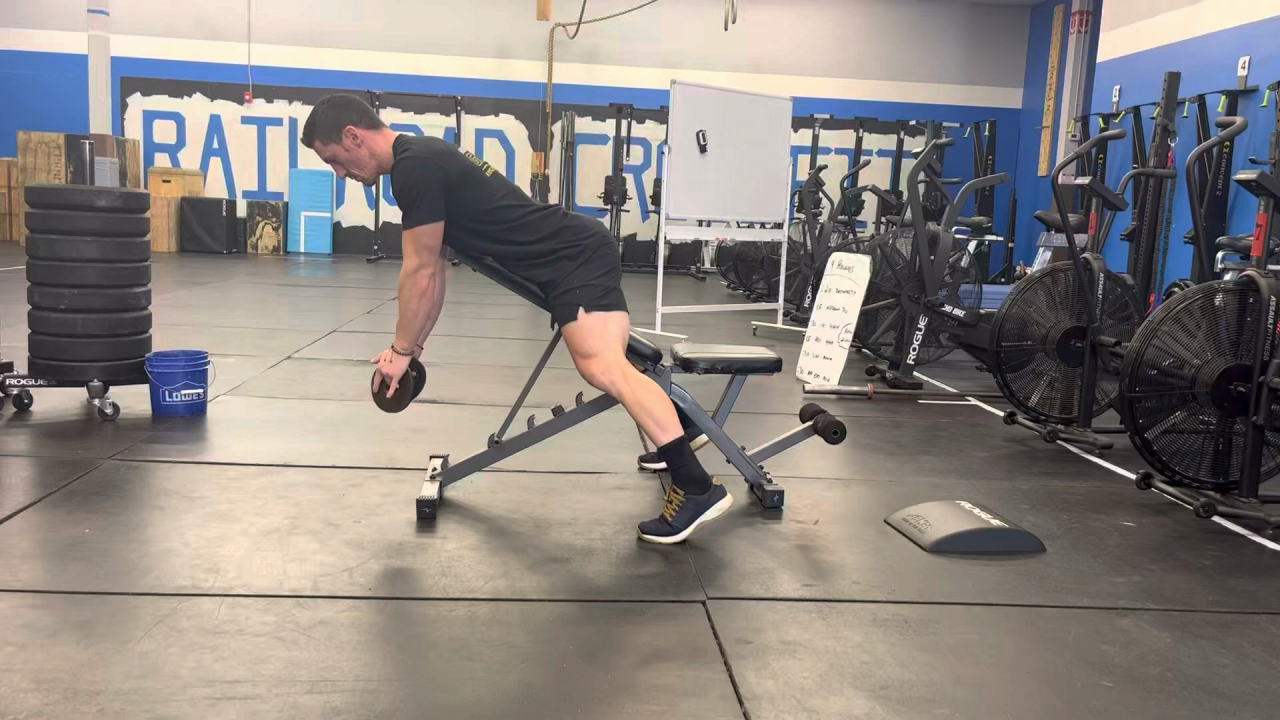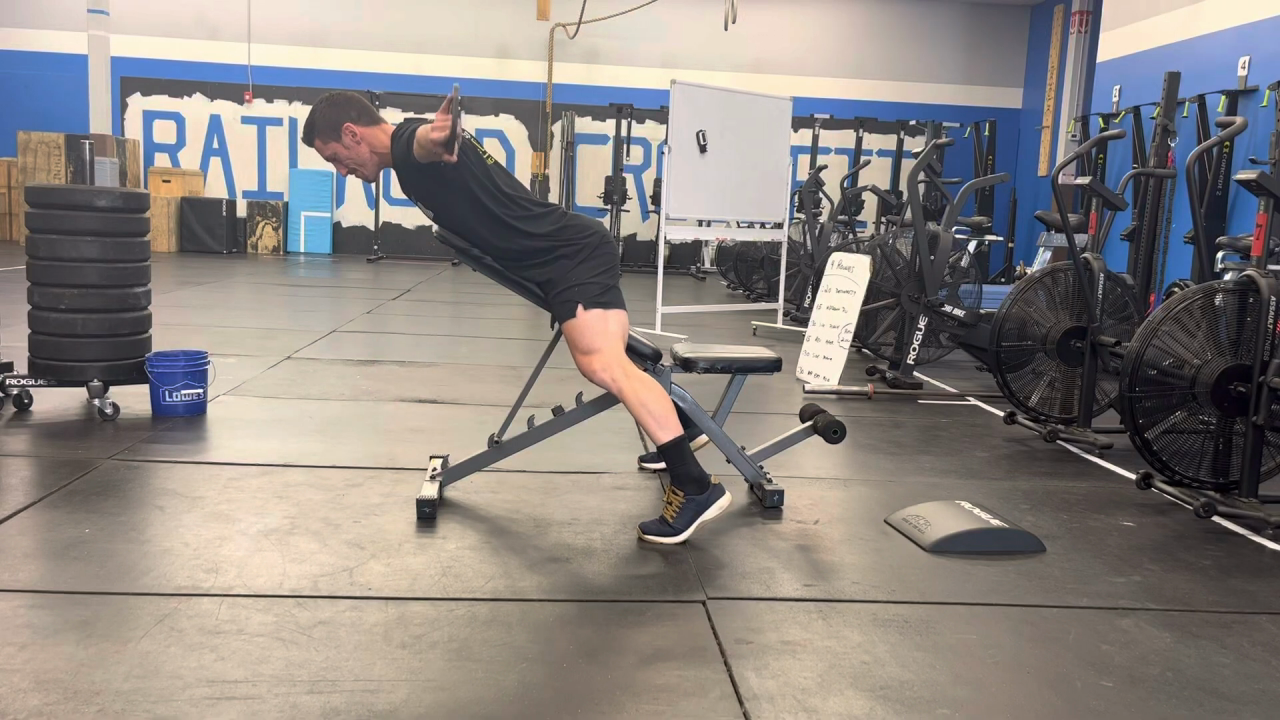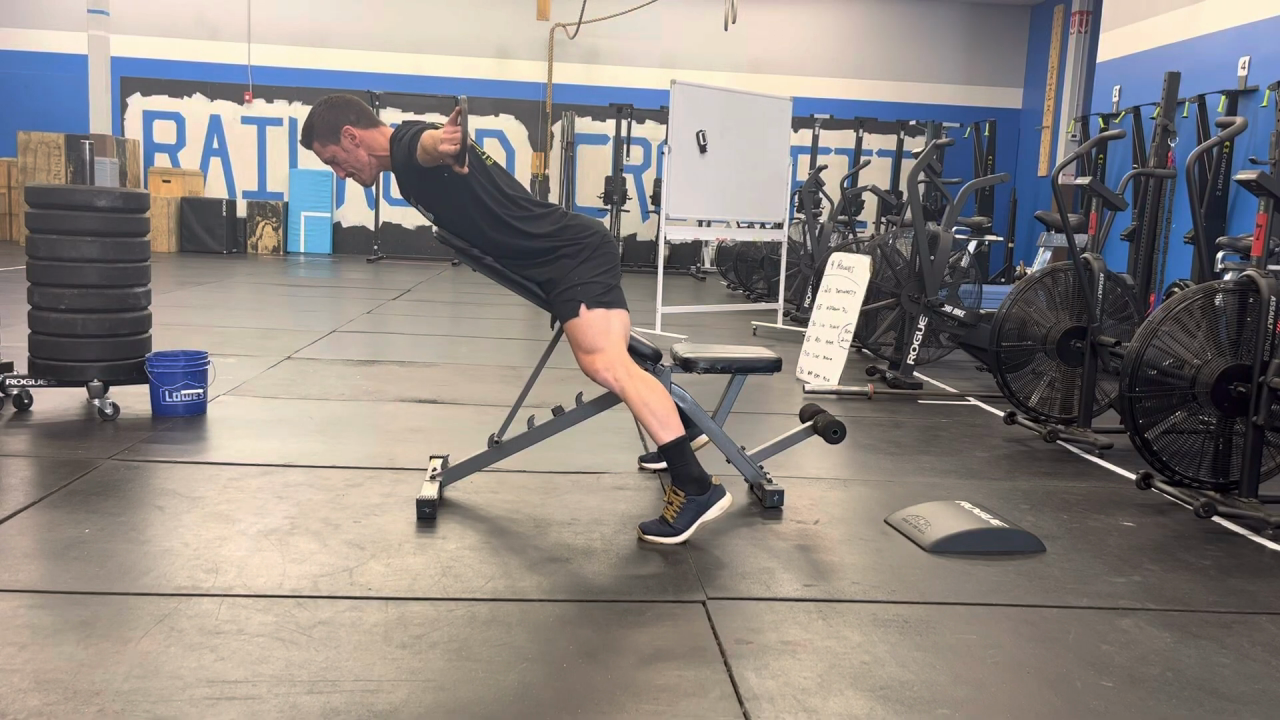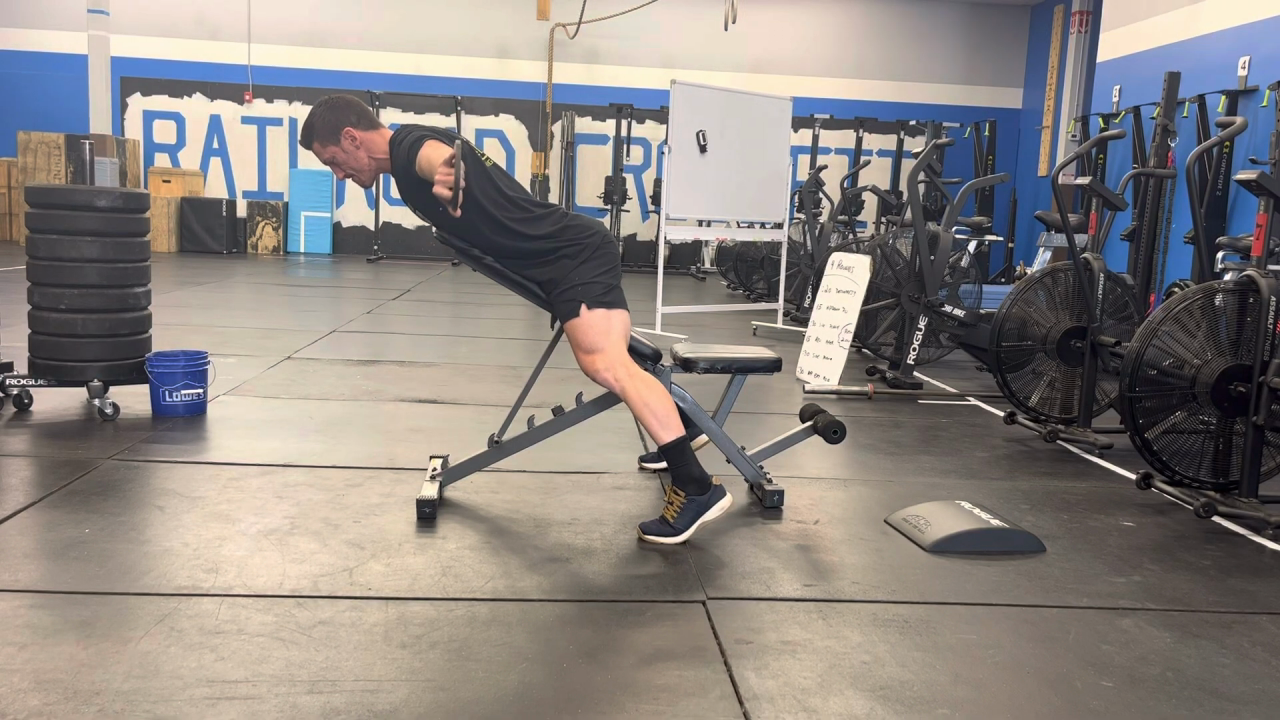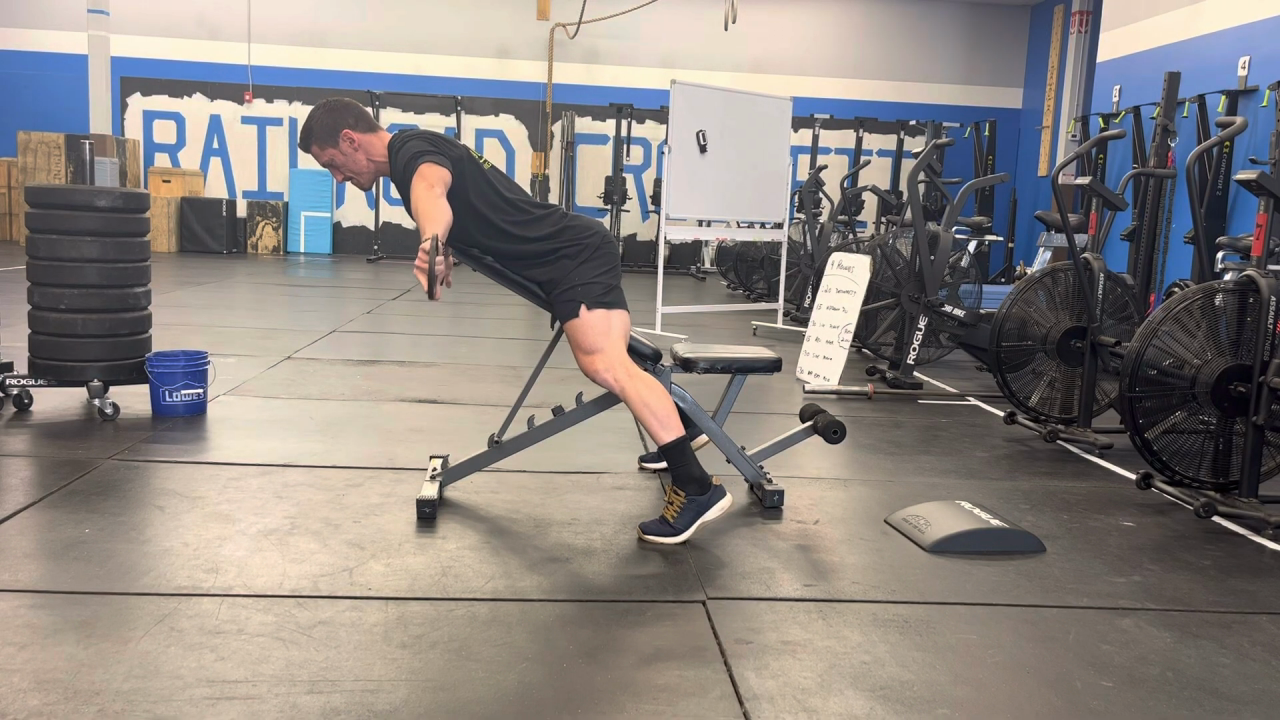
dt=1s
person 1, frame 1
left shoulder: (415, 168)
right shoulder: (421, 159)
left elbow: (419, 273)
right elbow: (433, 268)
left wrist: (401, 350)
right wrist: (414, 345)
left hip: (576, 256)
right hip: (574, 252)
left knee: (601, 367)
right knee: (607, 360)
left ankle: (696, 486)
right ankle: (681, 426)
person 1, frame 2
left shoulder: (411, 143)
right shoulder: (412, 154)
left elbow: (430, 139)
left wrist: (437, 136)
left hip: (572, 254)
right hip: (569, 251)
left knee: (602, 364)
right knee: (608, 358)
left ankle: (694, 486)
right ankle: (681, 427)
person 1, frame 3
left shoulder: (408, 145)
right shoulder: (409, 159)
left elbow: (432, 144)
left wrist: (445, 143)
left hip: (573, 254)
right hip: (568, 253)
left knee: (604, 363)
right knee: (610, 356)
left ankle: (696, 487)
right ankle: (682, 427)
person 1, frame 4
left shoulder: (409, 146)
right shoulder: (409, 155)
left elbow: (433, 153)
left wrist: (445, 170)
left hip: (574, 254)
right hip: (571, 252)
left knee: (604, 363)
right knee: (610, 355)
left ankle: (696, 487)
right ankle: (683, 426)
person 1, frame 5
left shoulder: (411, 151)
right shoulder: (414, 150)
left elbow: (430, 191)
left wrist: (430, 244)
right wrist: (443, 254)
left hip: (574, 253)
right hip: (571, 251)
left knee: (603, 363)
right knee: (609, 356)
left ankle: (697, 487)
right ankle: (681, 427)
